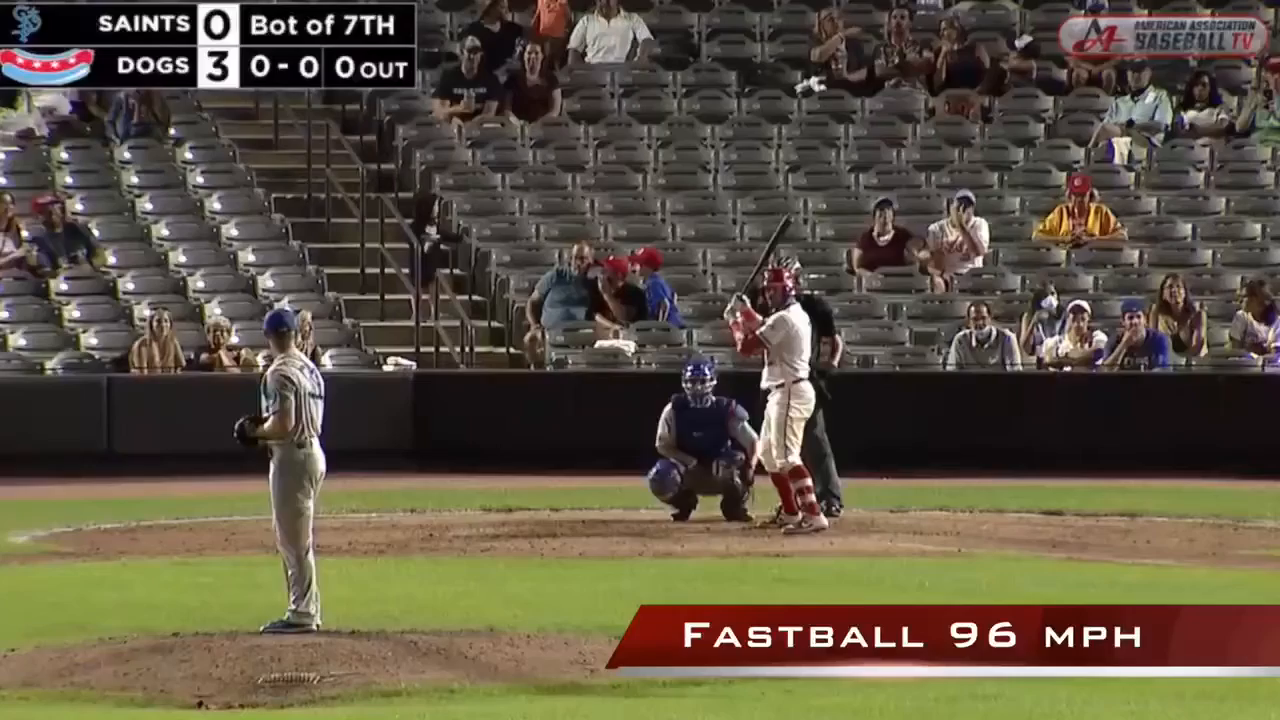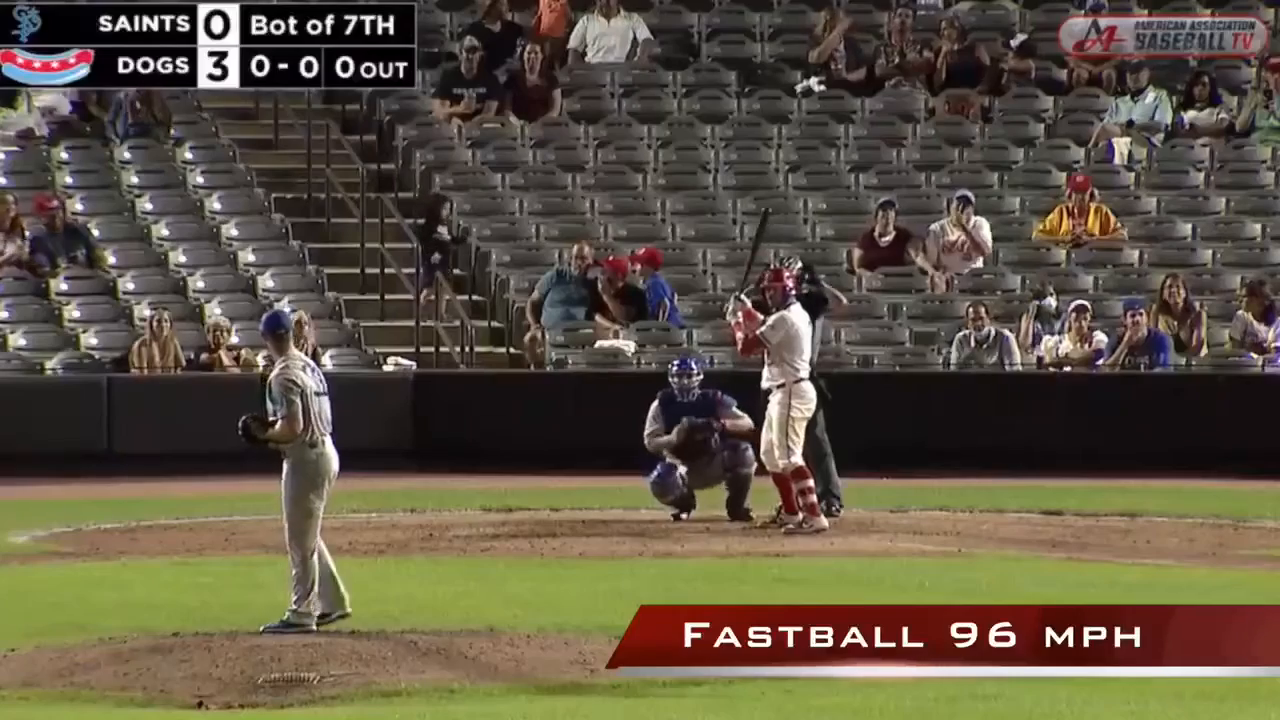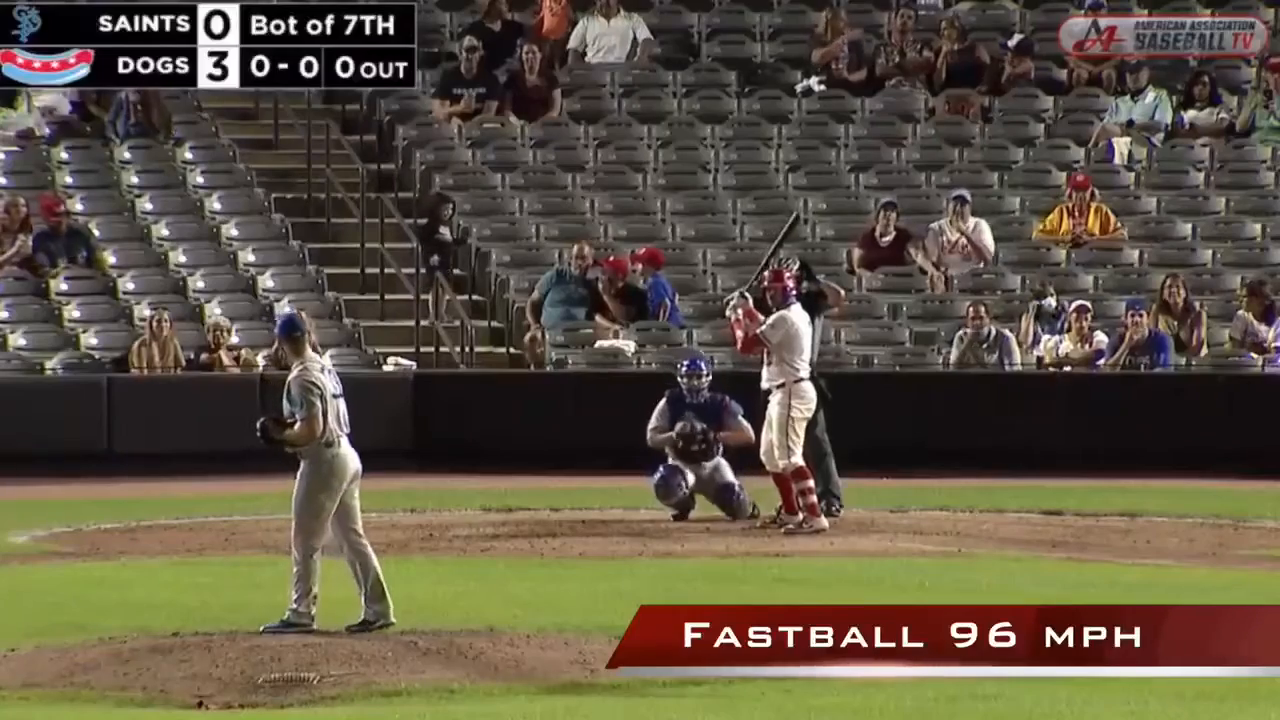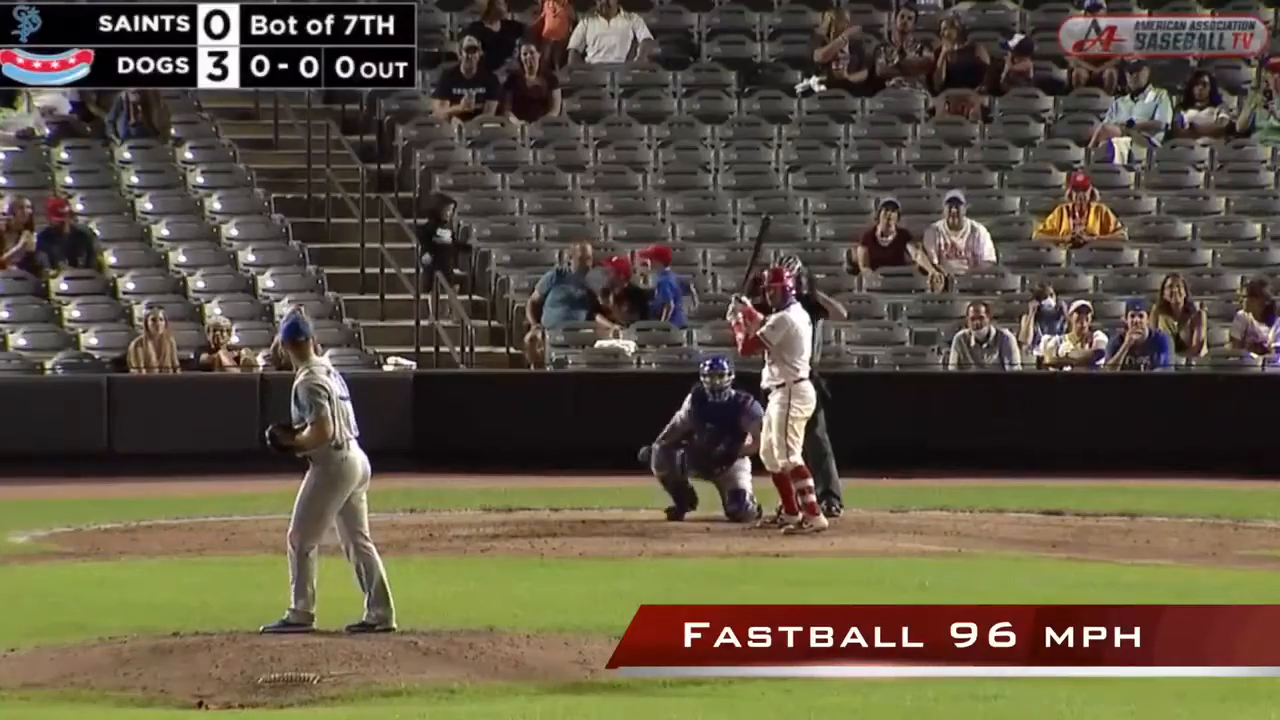
dt=0.4s
person 1, frame 1
left shoulder: (279, 371)
right shoulder: (310, 368)
left elbow: (283, 424)
left wrist: (257, 432)
right wrist: (267, 428)
left hip: (293, 458)
right hip: (312, 453)
left knee: (294, 539)
right knee: (290, 536)
left ankle: (301, 614)
right ankle: (307, 610)
person 1, frame 2
left shoulder: (283, 375)
right shoulder: (310, 366)
left elbow: (292, 429)
left wrist: (265, 434)
right wrist: (272, 428)
left hip: (306, 459)
right hip: (325, 452)
left knee: (300, 541)
right knee: (307, 537)
left ankle: (301, 614)
right ankle: (333, 601)
person 1, frame 3
left shoulder: (301, 377)
right shoulder: (325, 369)
left elbow: (312, 429)
left wrist: (283, 435)
right wrist: (289, 428)
left hip: (324, 461)
right hip: (346, 457)
left knee: (305, 540)
right knee: (352, 537)
left ankle: (301, 614)
right ankle: (378, 610)
person 1, frame 4
left shoulder: (308, 381)
right shoulder: (329, 371)
left elbow: (322, 432)
left wrist: (292, 441)
right wrist: (297, 434)
left hip: (333, 465)
right hip: (355, 459)
left knee: (301, 539)
right knee: (358, 540)
left ankle: (301, 615)
right ankle: (380, 614)
person 2, frame 1
left shoulder: (784, 318)
right shoulder: (796, 314)
left elbow: (746, 347)
right elbow: (765, 330)
left wrist: (734, 320)
right wrist: (746, 311)
left hip: (790, 394)
right hip: (782, 393)
left knee: (786, 457)
right knee: (769, 455)
left ankle: (814, 516)
right ankle: (791, 513)
person 2, frame 2
left shoulder: (785, 318)
right shoulder: (797, 314)
left elbow: (746, 347)
right elbow: (767, 329)
left wrist: (736, 320)
right wrist: (747, 311)
left hip: (791, 394)
right hip: (783, 393)
left knee: (789, 457)
right knee: (770, 455)
left ankle: (815, 517)
right ankle: (791, 513)
person 2, frame 3
left shoulder: (784, 317)
right shoulder: (797, 314)
left elbow: (746, 345)
right elbow: (766, 330)
left wrist: (736, 317)
right wrist: (747, 309)
left hip: (791, 394)
right hip: (783, 394)
left knee: (789, 457)
right knee: (771, 456)
left ankle: (815, 517)
right ankle: (791, 513)
person 2, frame 4
left shoulder: (785, 318)
right shoulder: (797, 314)
left elbow: (746, 348)
right elbow: (766, 328)
left wrist: (736, 321)
right wrist: (747, 310)
left hip: (790, 394)
right hip: (782, 393)
left knee: (788, 456)
right knee: (770, 455)
left ankle: (814, 516)
right ankle: (791, 513)
person 3, frame 1
left shoulder: (726, 409)
right shoulder: (674, 409)
left elbow: (753, 442)
right elbow: (663, 446)
left wrist: (749, 467)
right wrist: (691, 463)
left hip: (719, 473)
right hip: (687, 469)
left knee: (737, 465)
right knee: (658, 479)
left ankle: (733, 507)
right ankle: (685, 503)
person 3, frame 2
left shoulder: (712, 399)
right shoulder: (662, 404)
left elbow: (747, 424)
right elbow: (650, 443)
left wrist: (720, 425)
right wrist: (673, 437)
left hip: (710, 463)
right hip: (680, 464)
left knee: (742, 452)
right knee: (661, 484)
left ankle: (737, 508)
right ankle: (683, 503)
person 3, frame 3
left shoulder: (720, 404)
right shoulder: (670, 403)
left elbow: (748, 435)
right elbow: (652, 438)
left wrist: (714, 436)
right wrist: (675, 435)
left hip: (712, 464)
right hip: (682, 465)
left knee: (735, 505)
right knee: (665, 486)
left ankle: (745, 507)
right ankle: (683, 504)
person 3, frame 4
left shoulder: (743, 403)
right shoulder: (696, 399)
left elbow: (762, 440)
right elbow: (678, 426)
left wrist: (731, 454)
right wrist: (659, 445)
left hip: (733, 462)
right hip: (699, 458)
left knee: (741, 512)
right knee: (662, 455)
left ankle: (748, 506)
right ankle: (684, 501)
